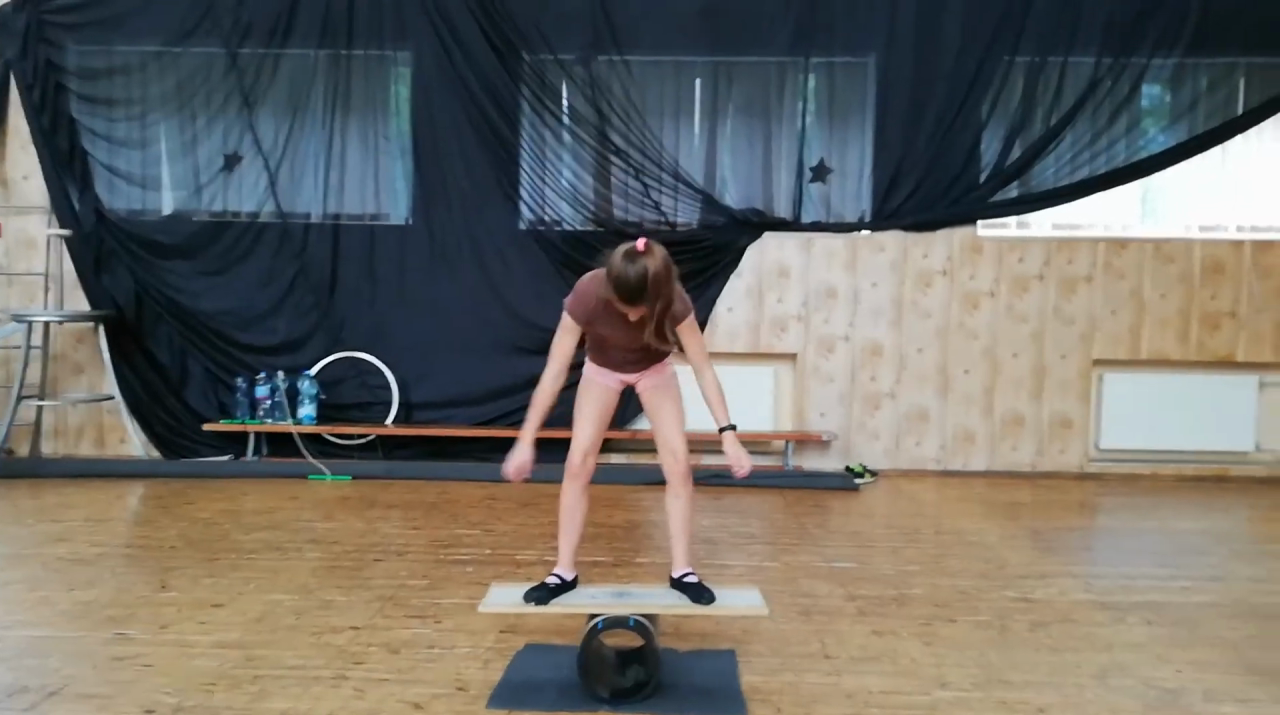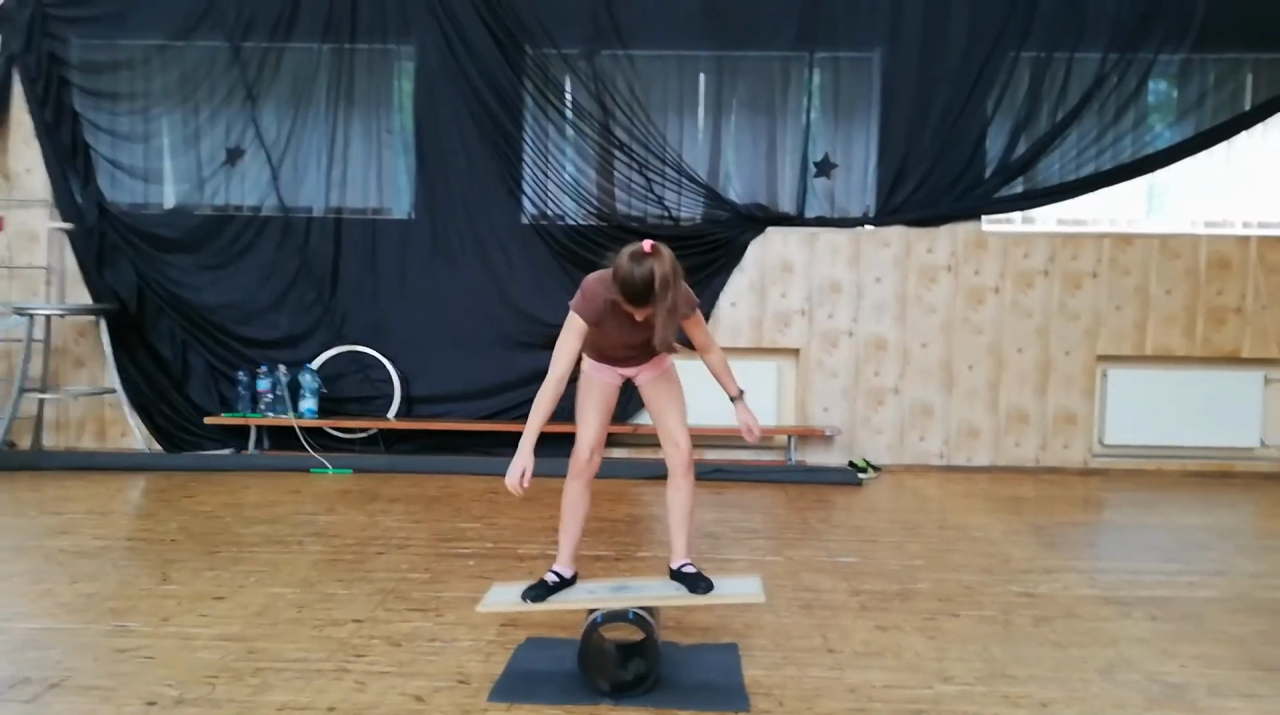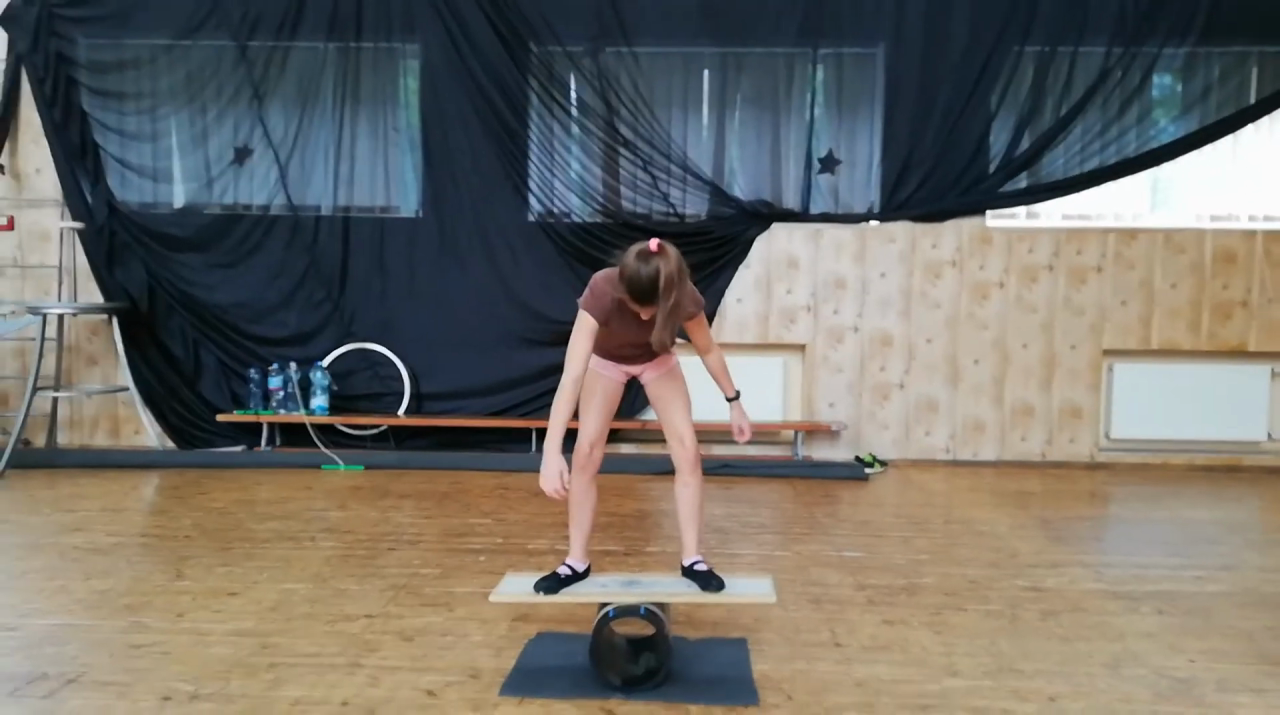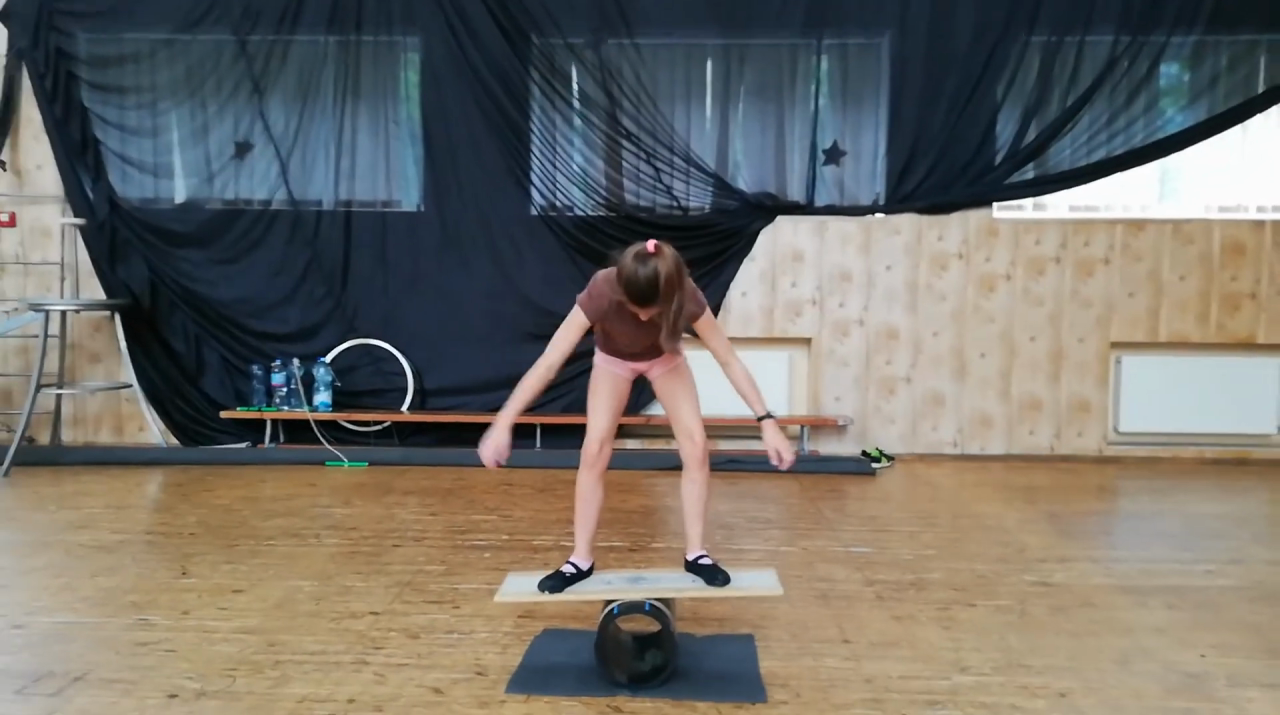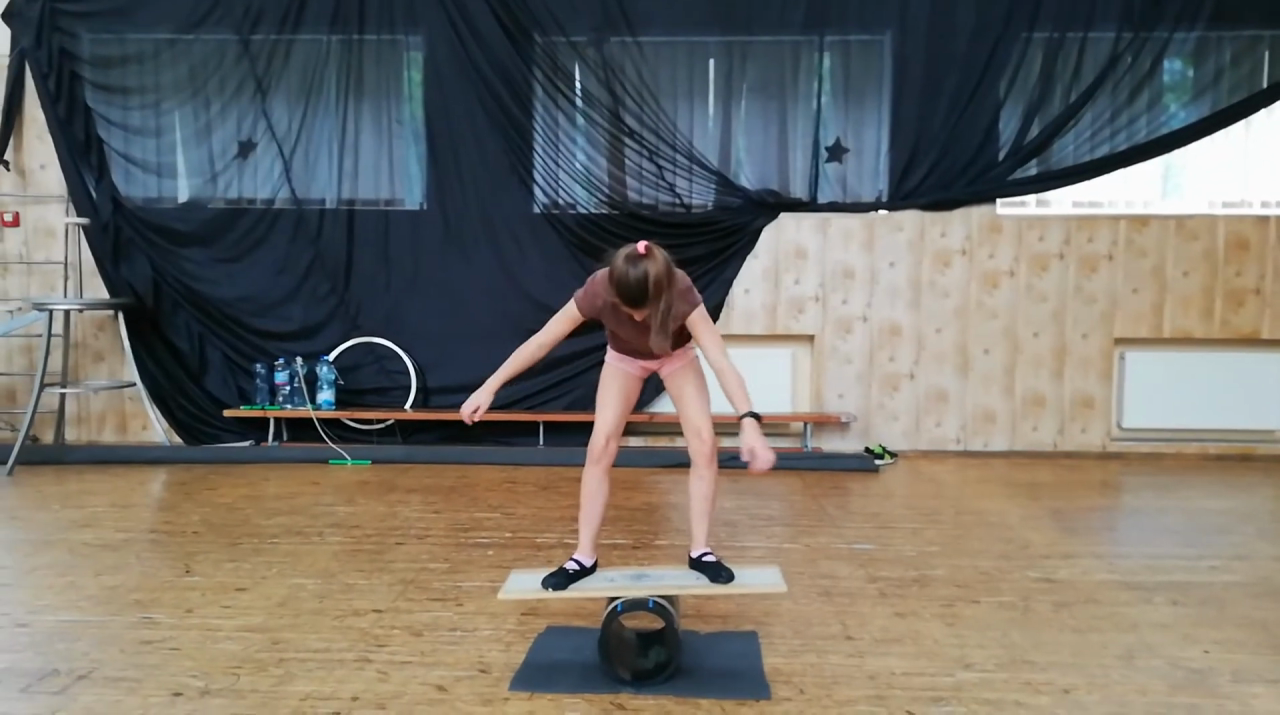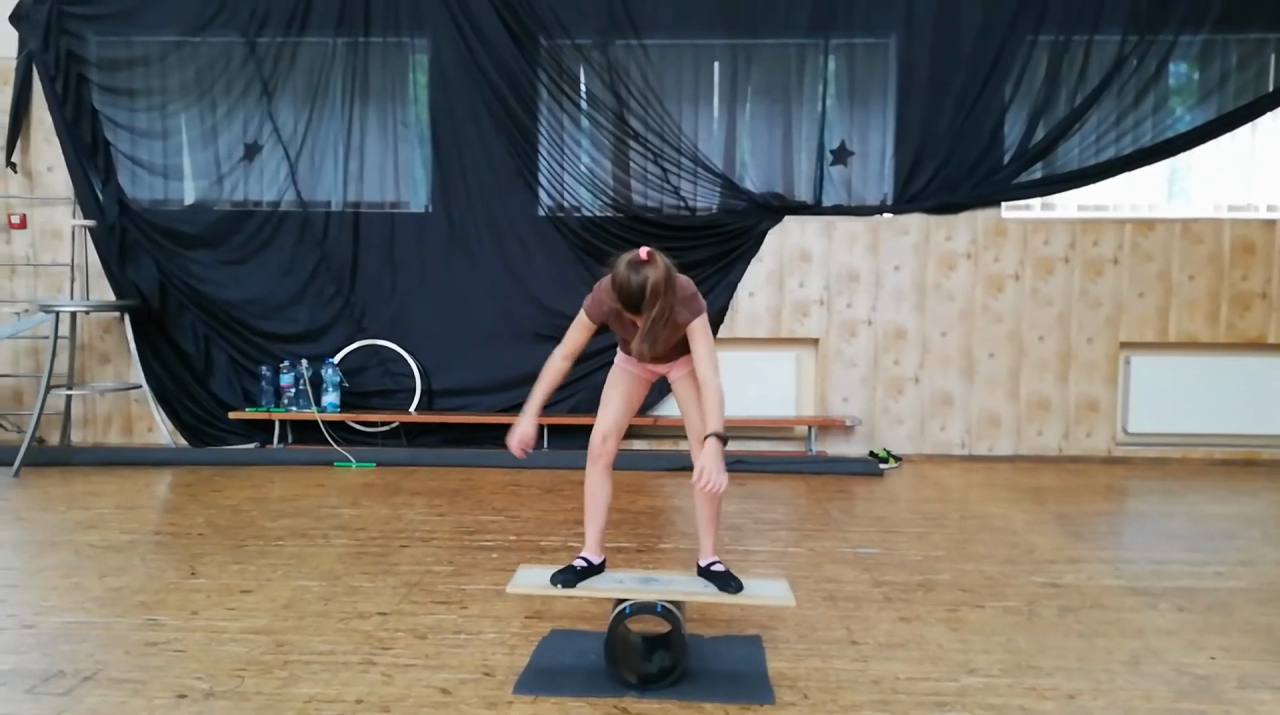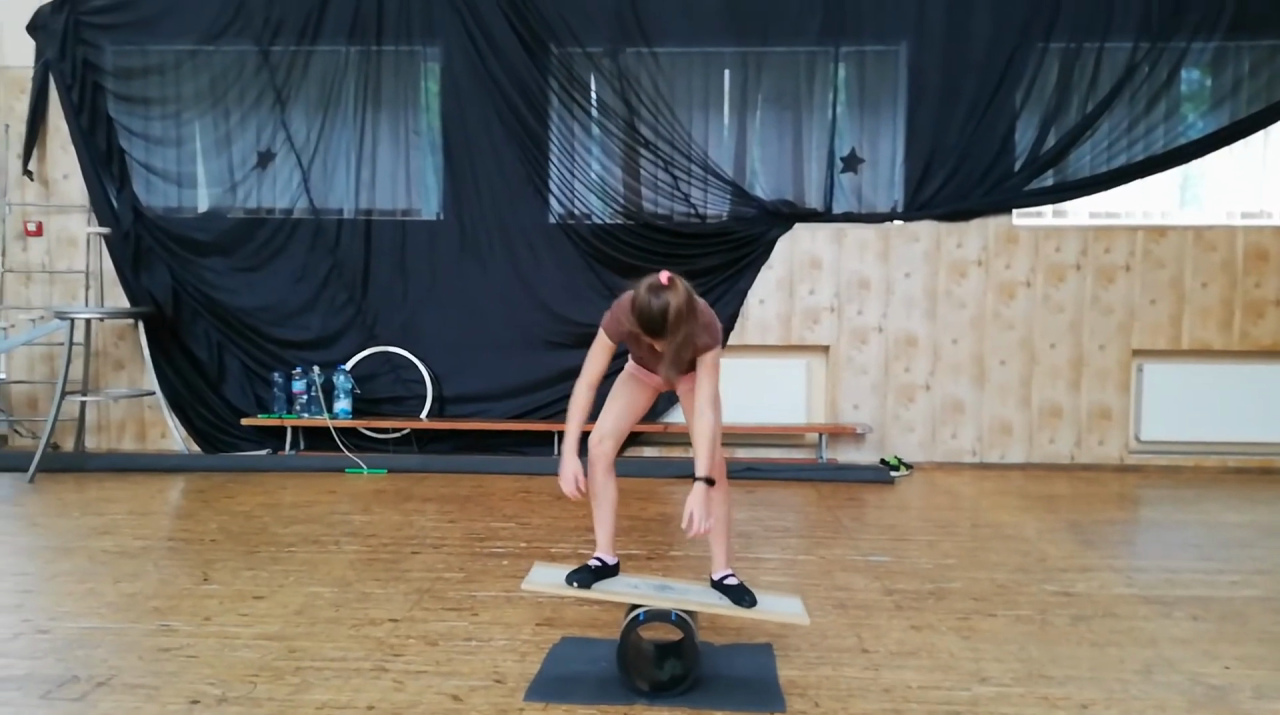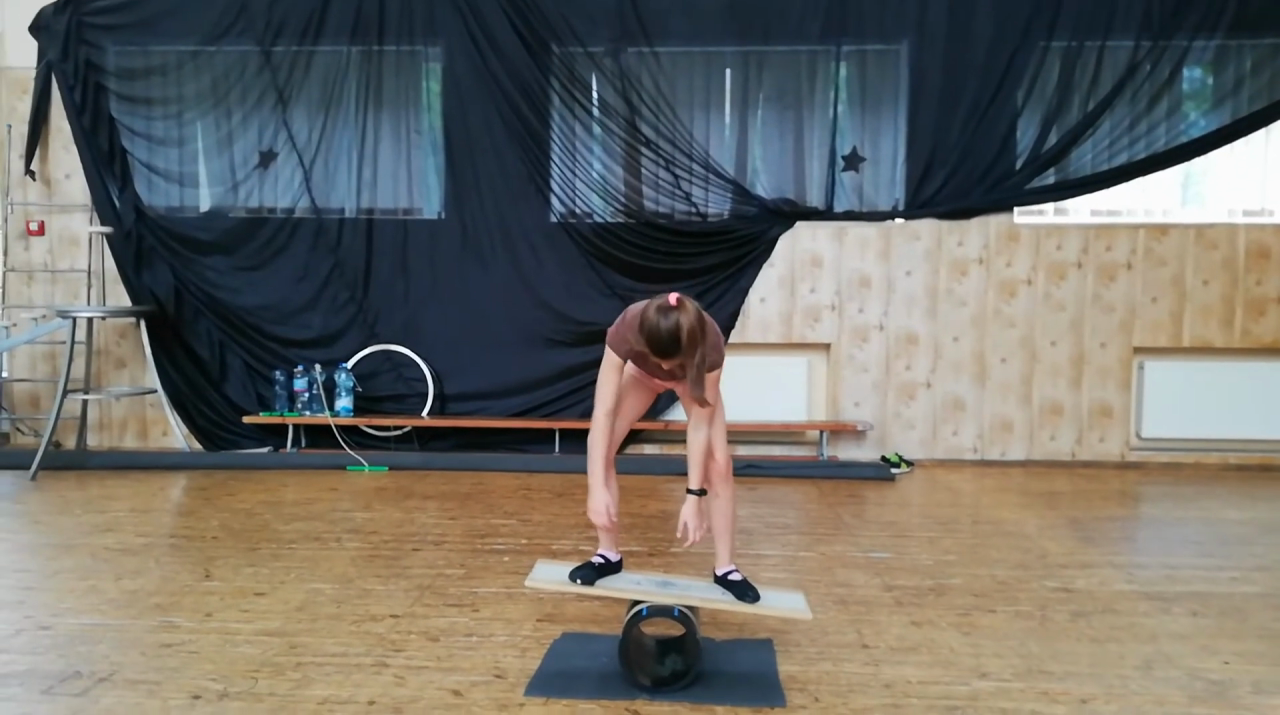
dt=0.2s
person 1, frame 1
left shoulder: (672, 299)
right shoulder: (588, 294)
left elbow: (702, 366)
right elbow: (555, 371)
left wrist: (727, 433)
right wrist: (526, 441)
left hip: (654, 369)
right hip: (603, 369)
left knee: (678, 462)
right knee: (578, 462)
left ankle: (682, 571)
right ankle: (564, 572)
person 1, frame 2
left shoulder: (677, 296)
right shoulder: (594, 293)
left elbow: (709, 350)
right elbow: (557, 375)
left wrist: (738, 402)
right wrist: (525, 447)
left hip: (652, 362)
right hip: (601, 364)
left knee: (681, 453)
right knee: (584, 458)
left ankle: (681, 563)
right ankle: (563, 568)
person 1, frame 3
left shoulder: (683, 296)
right shoulder: (602, 292)
left elbow: (708, 352)
right elbow: (573, 374)
left wrist: (734, 402)
right wrist: (551, 452)
left hip: (657, 361)
right hip: (606, 363)
left knee: (686, 451)
right knee: (586, 452)
left ankle: (692, 560)
right ankle: (576, 562)
person 1, frame 4
left shoulder: (685, 295)
right shoulder: (602, 291)
left elbow: (728, 358)
right elbow: (551, 359)
left wrist: (768, 422)
right wrist: (503, 423)
left hip: (664, 358)
right hip: (612, 359)
left knee: (695, 446)
right knee: (594, 449)
left ankle: (695, 555)
right ankle: (579, 560)
person 1, frame 5
left shoulder: (681, 292)
right shoulder: (598, 290)
left elbow: (721, 361)
right elbow: (542, 340)
left wrist: (750, 423)
right wrist: (489, 387)
left hip: (676, 354)
right hip: (624, 357)
left knee: (704, 443)
right knee: (600, 446)
left ankle: (700, 552)
right ankle: (584, 557)
person 1, frame 6
left shoulder: (686, 299)
right shoulder: (604, 297)
left elbow: (709, 376)
right elbow: (564, 355)
left wrist: (714, 442)
right wrist: (528, 415)
left hip: (683, 359)
right hip: (632, 360)
left knee: (705, 456)
right knee: (602, 445)
left ankle: (709, 560)
right ankle: (592, 557)
person 1, frame 7
left shoulder: (704, 325)
right shoulder: (621, 316)
left elbow: (706, 410)
right elbow: (586, 383)
left wrist: (701, 485)
right wrist: (569, 453)
left hip: (691, 372)
right hip: (642, 372)
left knee: (713, 464)
right knee: (600, 444)
left ankle: (722, 572)
right ankle: (605, 557)
person 1, frame 8
left shoulder: (708, 341)
right shoulder: (626, 331)
left elbow: (699, 425)
right elbow: (603, 411)
left wrist: (694, 497)
right wrist: (598, 487)
left hip: (693, 374)
right hip: (641, 372)
left knee: (718, 460)
right knee: (600, 442)
left ankle: (725, 569)
right ankle: (608, 554)
